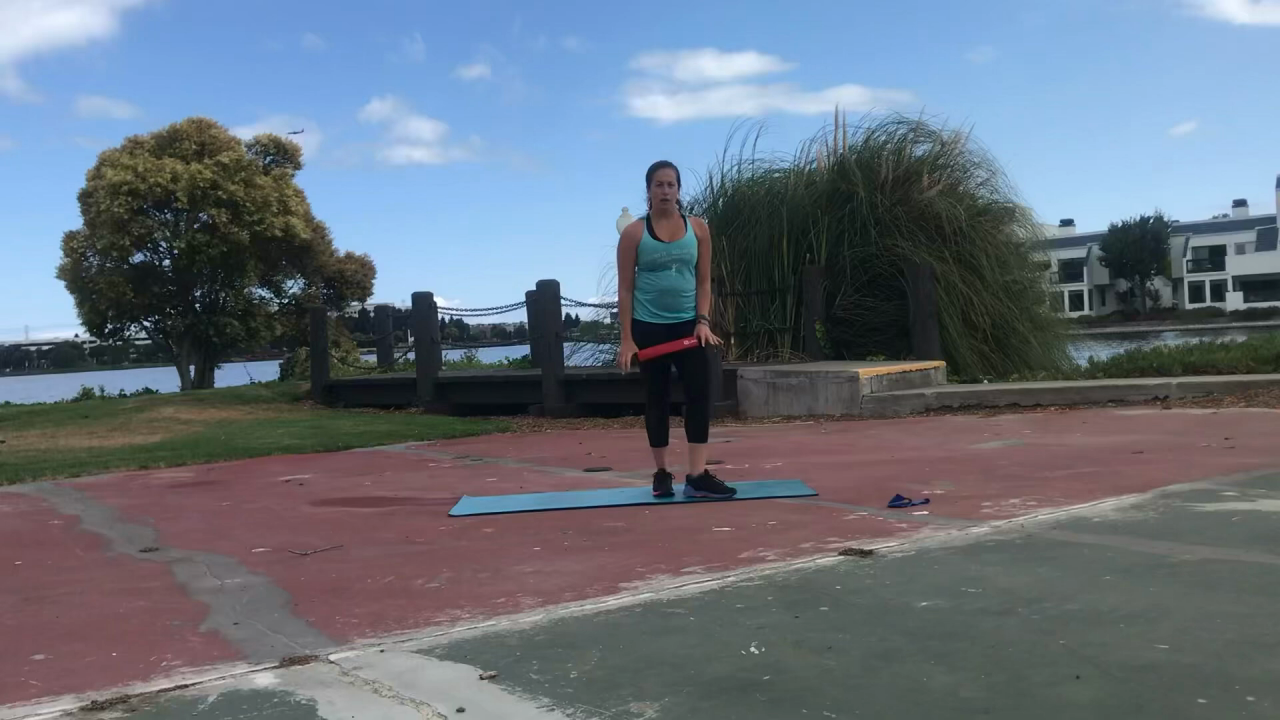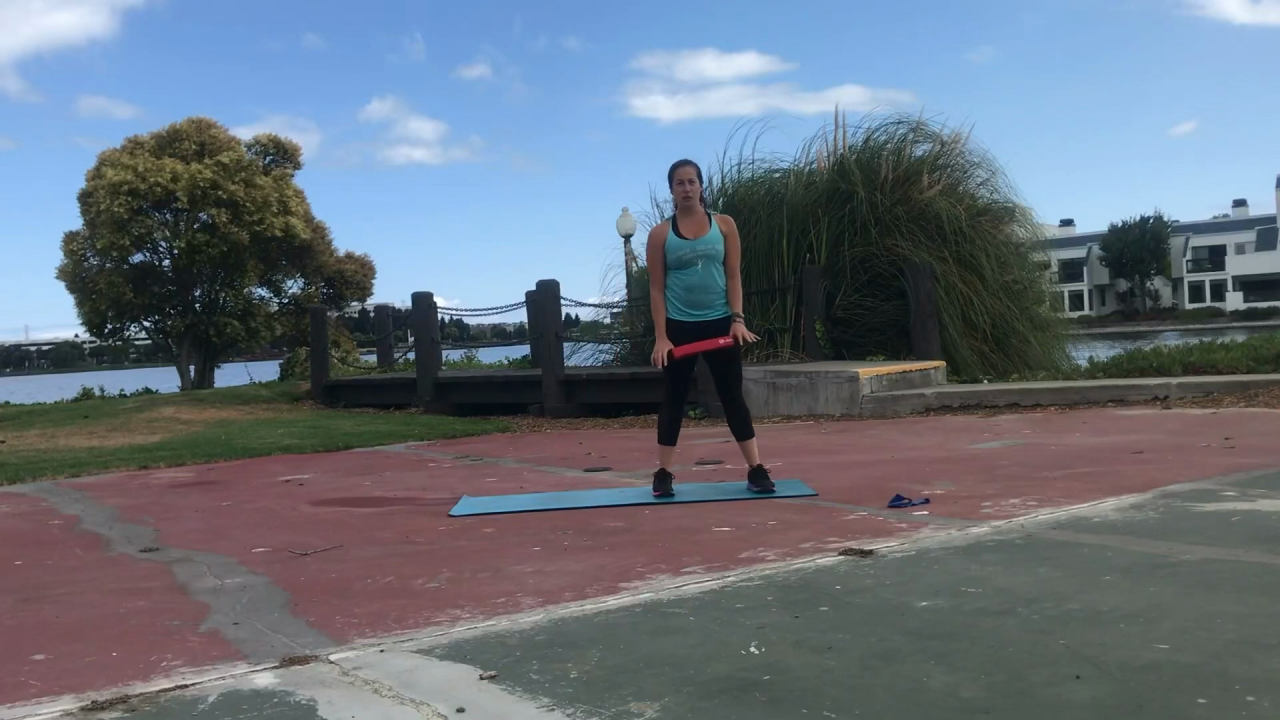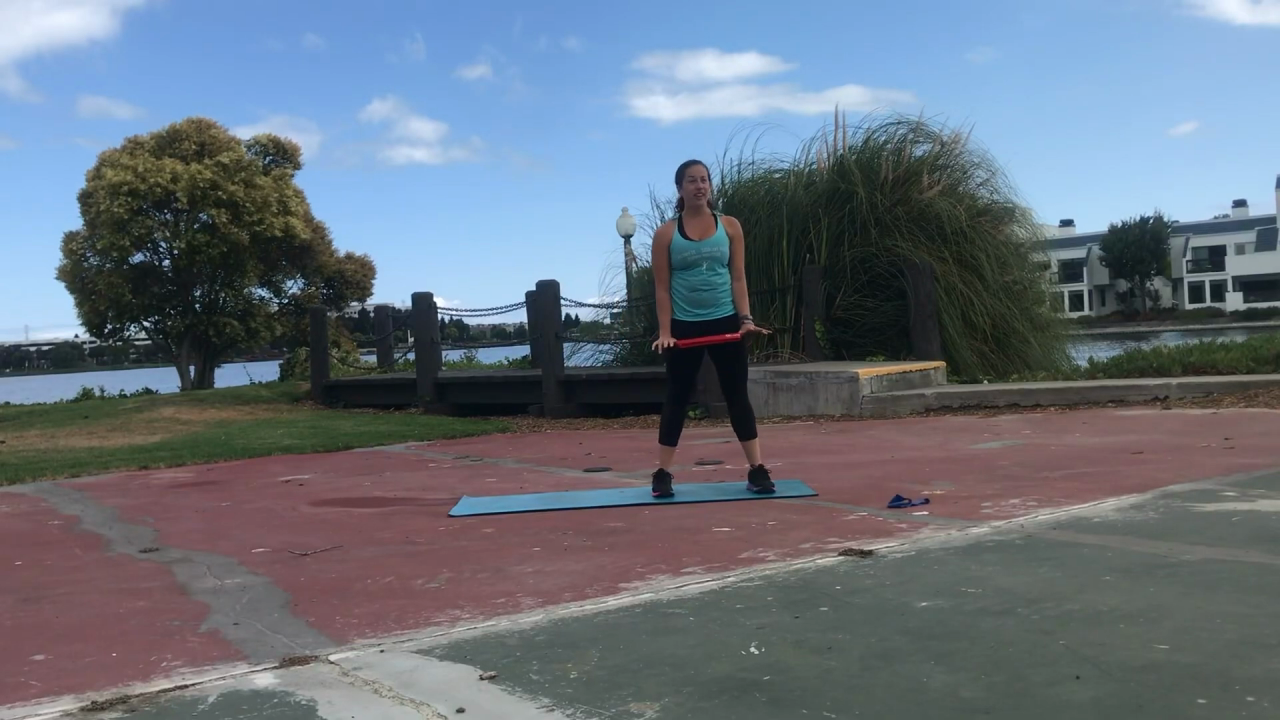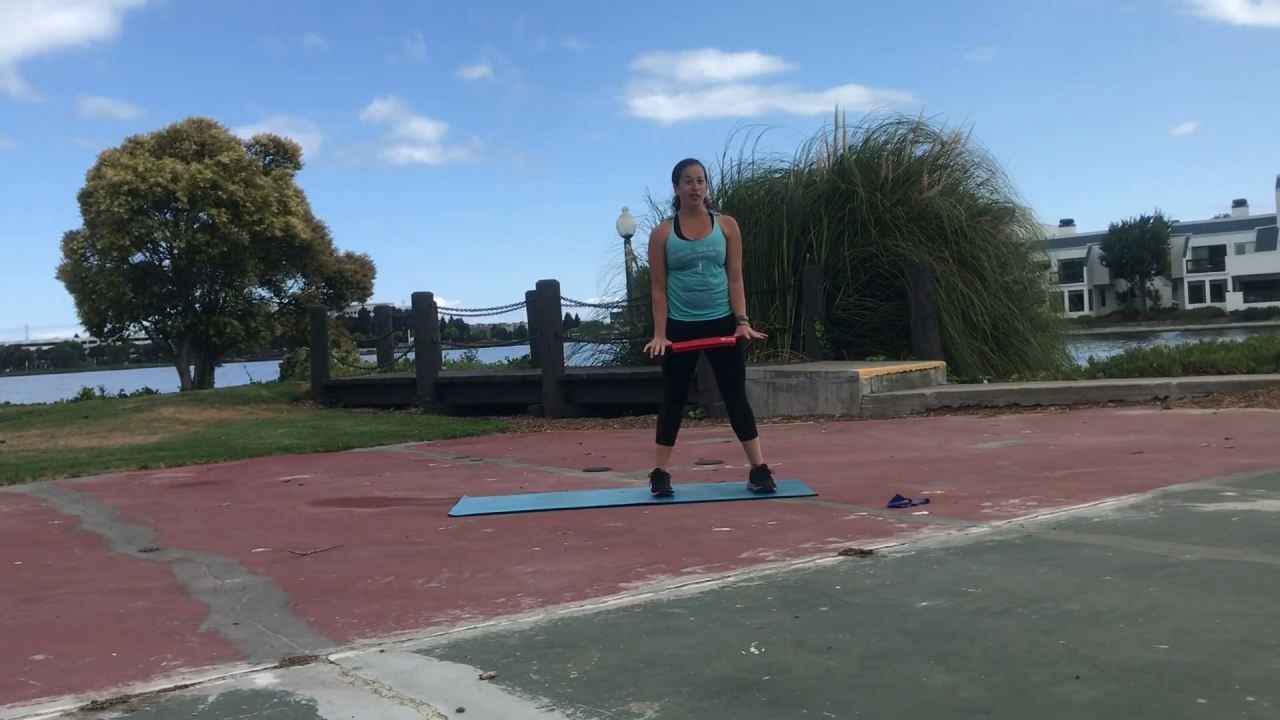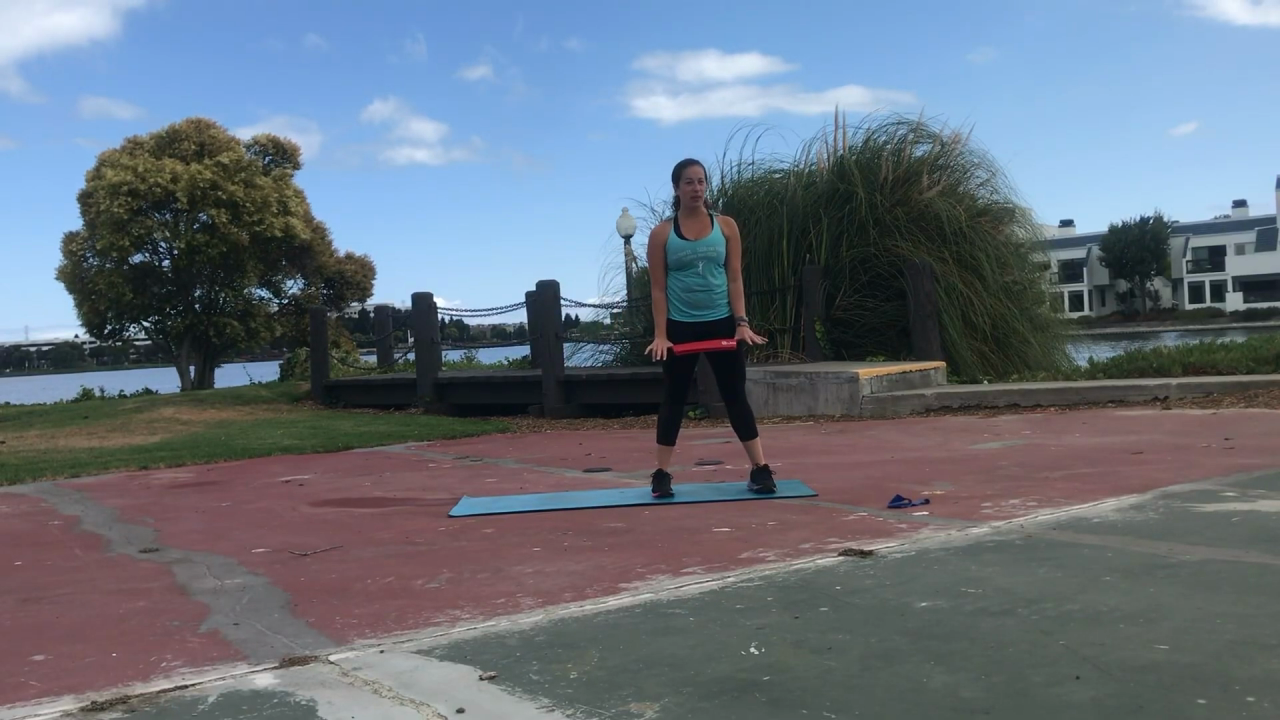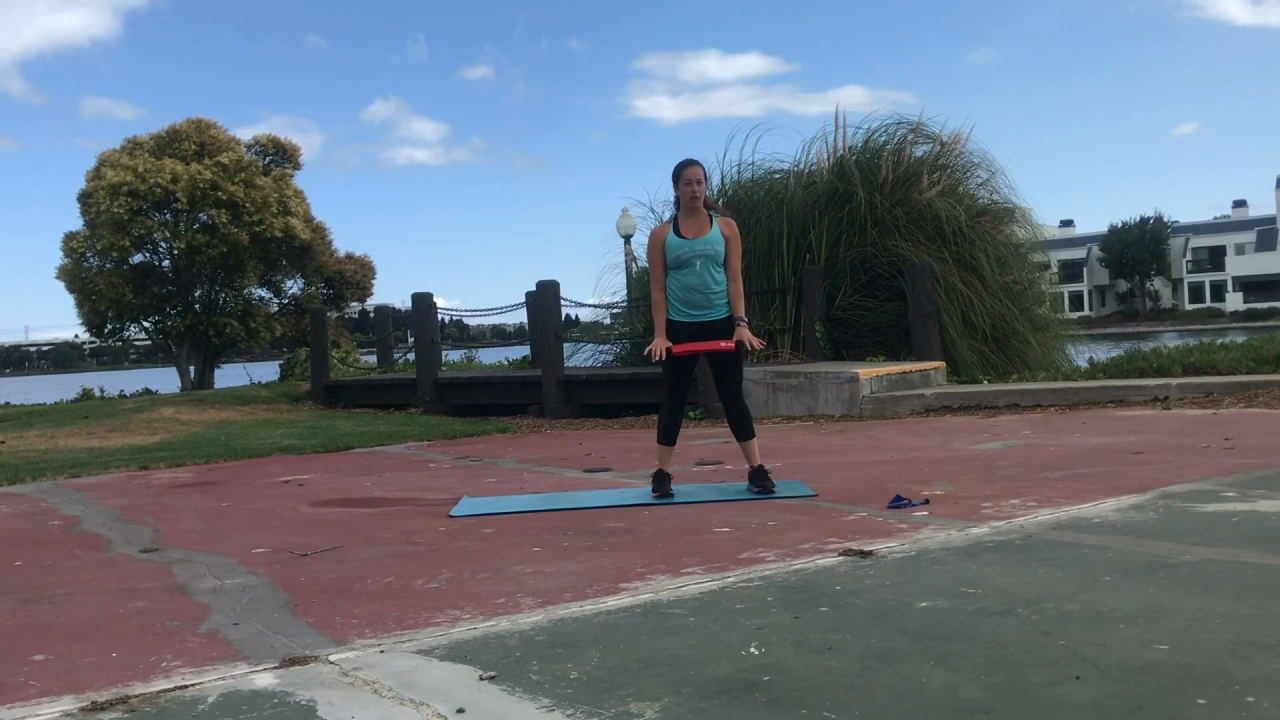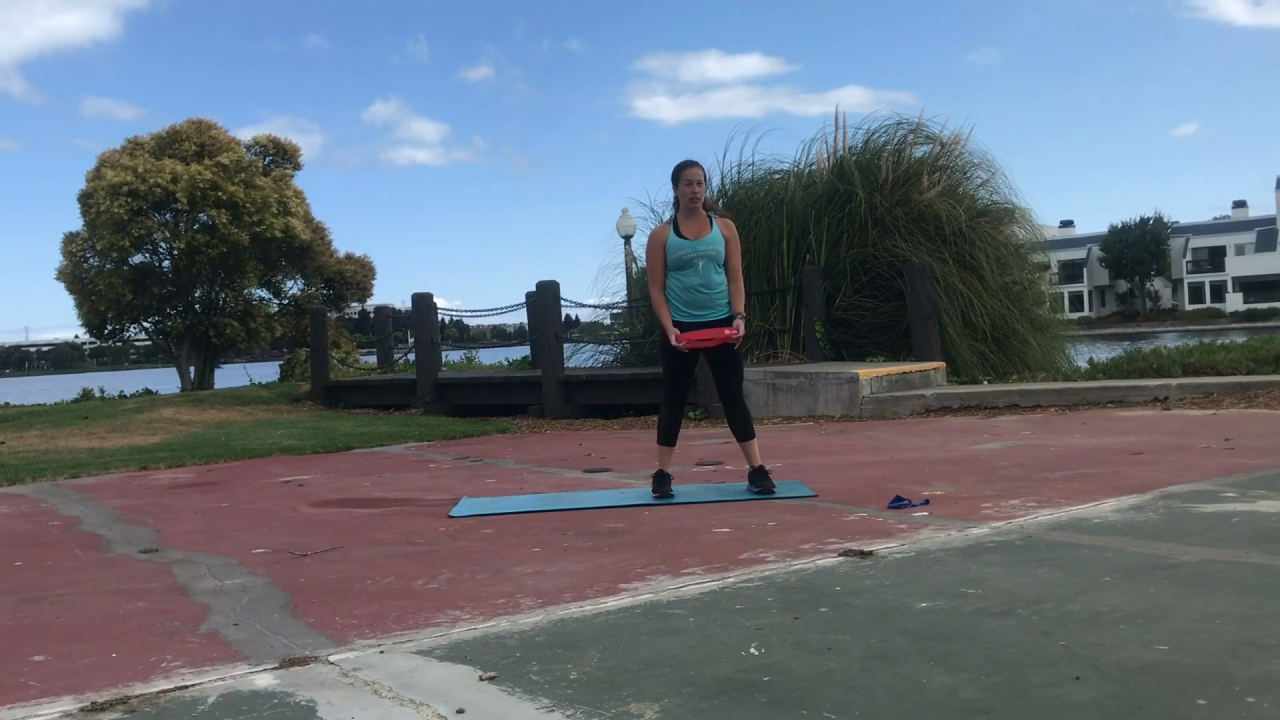
dt=0.7s
person 1, frame 1
left shoulder: (698, 229)
right shoulder: (634, 233)
left elbow: (704, 281)
right elbow: (625, 289)
left wrist: (703, 321)
right wrist: (627, 338)
left hip: (688, 324)
right hip: (649, 328)
left knee: (699, 395)
right knee: (657, 399)
left ankle: (697, 476)
right ankle: (662, 474)
person 1, frame 2
left shoulder: (724, 225)
right shoulder: (660, 234)
left elbow: (733, 277)
right elbow: (656, 289)
left wrist: (737, 319)
right wrist: (661, 335)
left hip: (719, 323)
right hip: (679, 327)
left knee: (733, 395)
right knee: (674, 398)
left ankle: (756, 469)
right ankle: (664, 473)
person 1, frame 3
left shoulder: (729, 226)
right shoulder: (666, 233)
left elbow: (738, 278)
right elbow: (662, 288)
left wrist: (746, 318)
right wrist: (665, 331)
left hip: (725, 322)
right hip: (685, 326)
left knee: (737, 394)
right knee: (677, 398)
left ankle: (757, 470)
right ankle: (662, 473)
person 1, frame 4
left shoulder: (727, 226)
right shoulder: (662, 233)
left elbow: (735, 278)
right elbow: (658, 288)
left wrist: (742, 321)
right wrist: (660, 333)
left hip: (722, 322)
right hip: (680, 326)
left knee: (735, 395)
right knee: (673, 398)
left ankle: (759, 469)
right ankle: (660, 473)
person 1, frame 5
left shoulder: (726, 226)
right shoulder: (662, 234)
left elbow: (734, 279)
right elbow: (658, 288)
left wrist: (742, 323)
right wrist: (660, 334)
left hip: (721, 323)
right hip: (680, 326)
left knee: (735, 395)
right knee: (674, 398)
left ankle: (760, 469)
right ankle: (661, 473)
person 1, frame 6
left shoulder: (726, 226)
right shoulder: (661, 234)
left elbow: (735, 279)
right elbow: (657, 288)
left wrist: (741, 323)
right wrist: (660, 334)
left hip: (720, 323)
right hip: (679, 326)
left knee: (733, 396)
right knee: (674, 398)
left ankle: (757, 470)
right ankle: (662, 474)
person 1, frame 7
left shoulder: (724, 227)
right shoulder: (661, 235)
left elbow: (735, 279)
right elbow: (656, 289)
left wrist: (738, 316)
right wrist: (671, 329)
left hip: (721, 325)
right hip: (680, 328)
left knee: (733, 396)
right knee: (674, 399)
left ankle: (757, 470)
right ankle: (662, 474)
